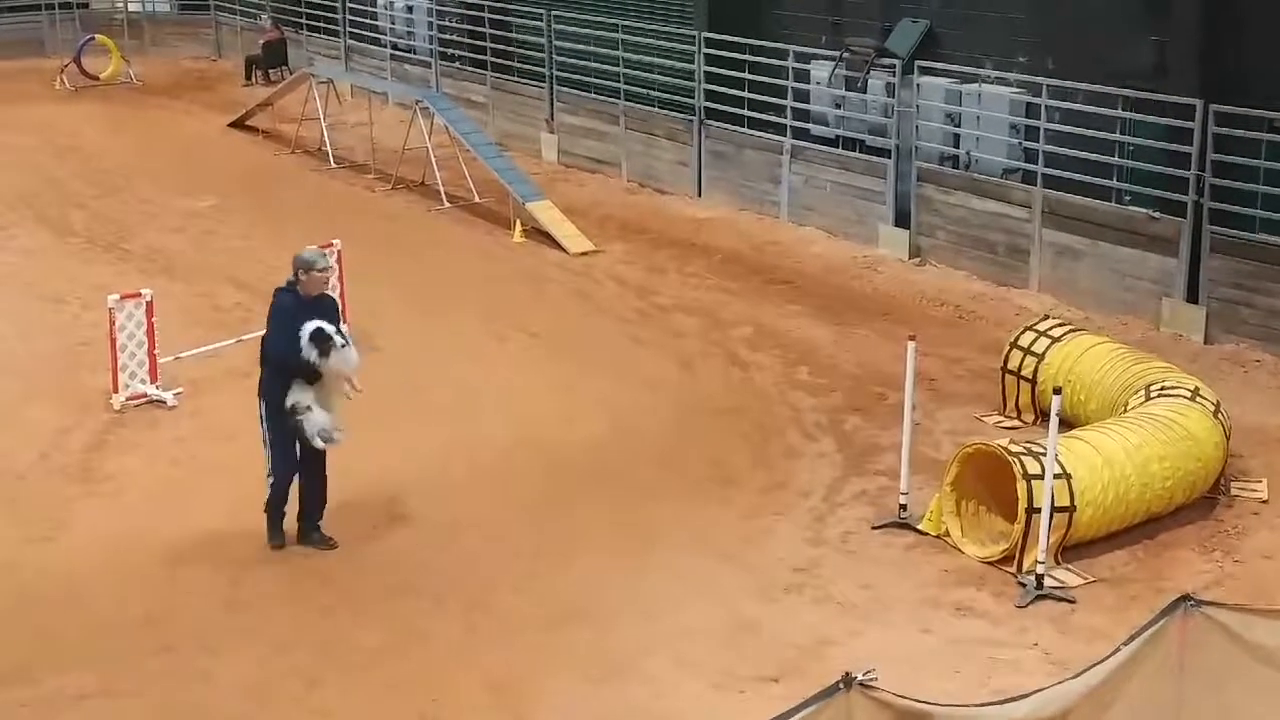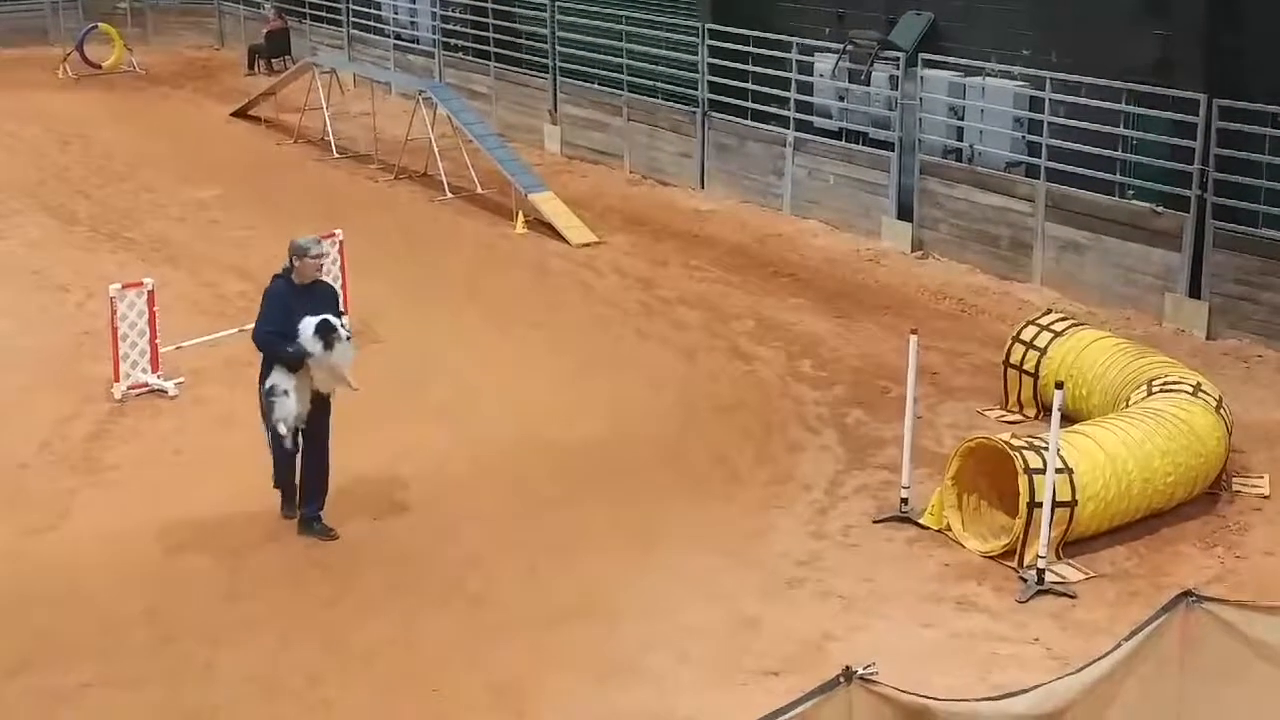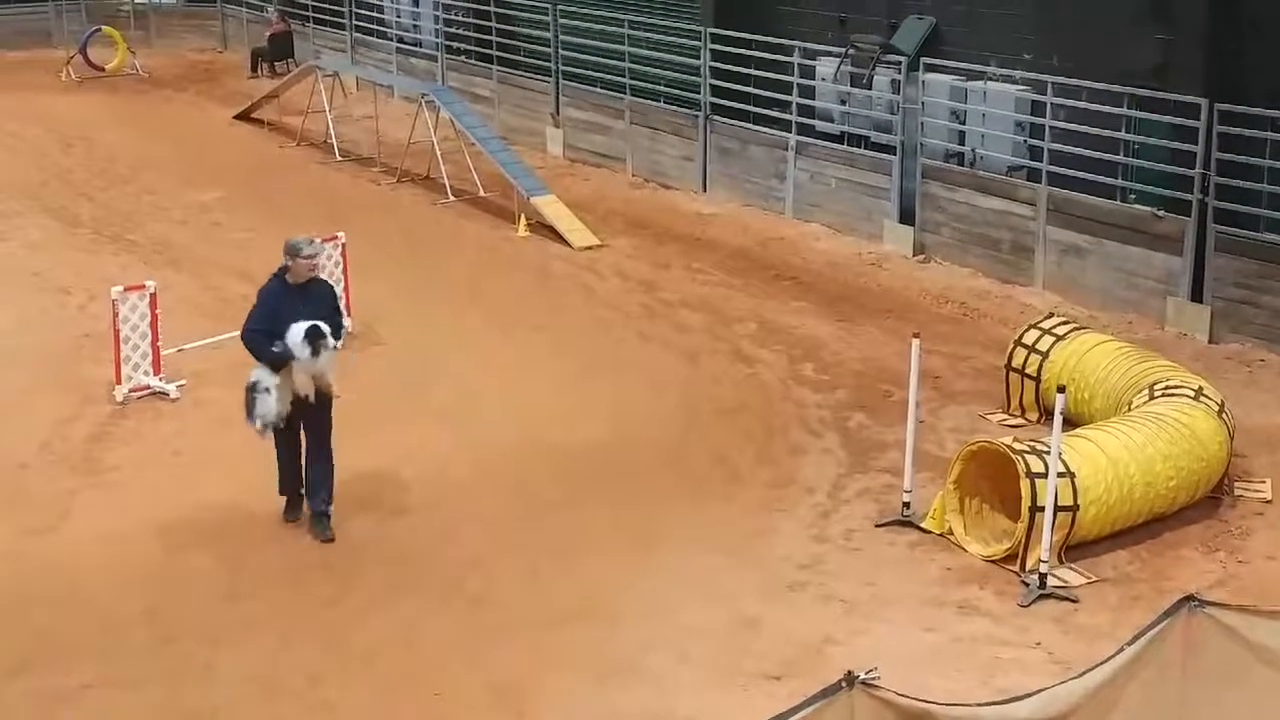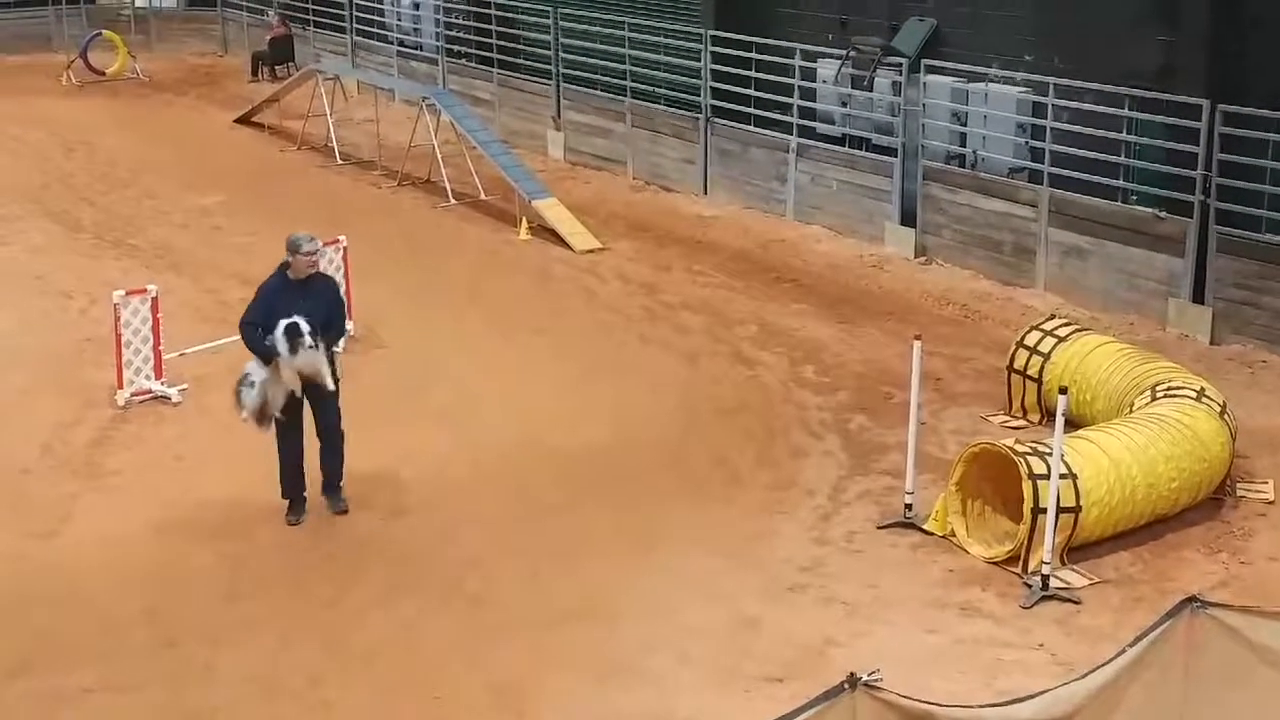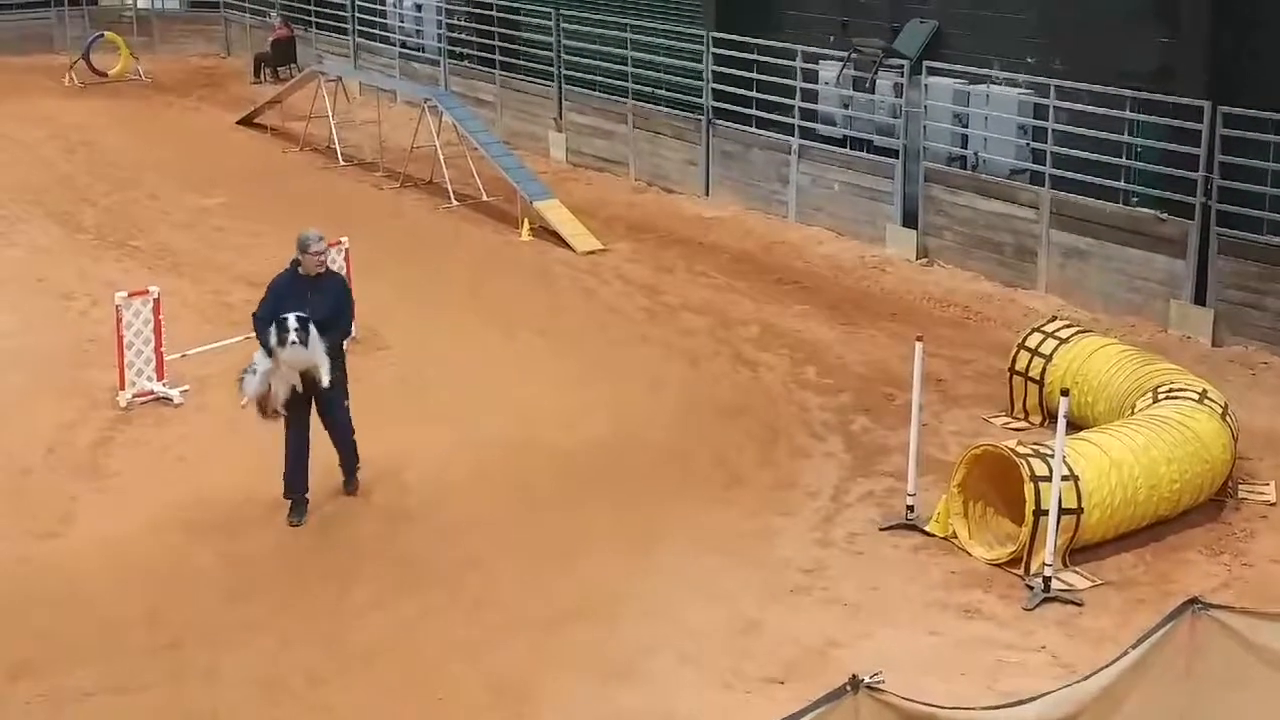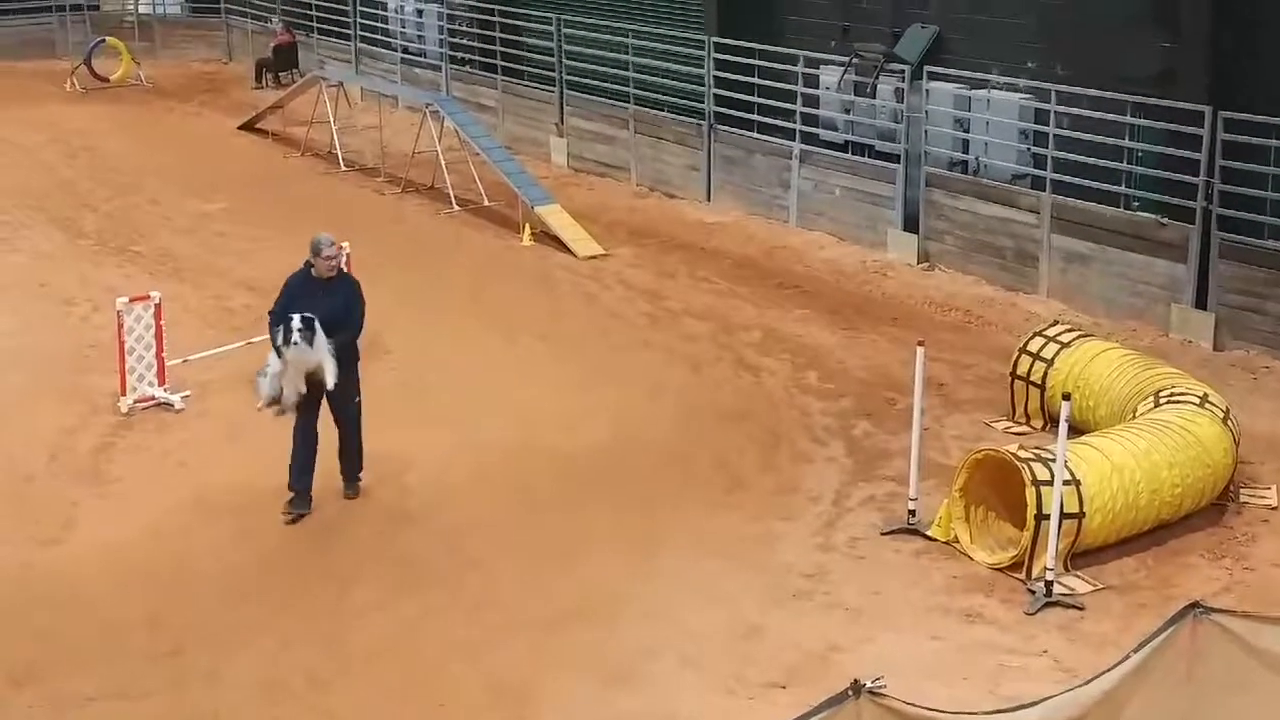
dt=0.2s
person 1, frame 1
left shoulder: (329, 306)
right shoulder: (284, 305)
right elbow: (277, 353)
right wrist: (314, 371)
right hip: (277, 396)
left knee: (314, 463)
right knee: (283, 466)
left ankle: (309, 527)
right ankle: (274, 520)
person 1, frame 2
left shoulder: (327, 292)
right shoulder: (277, 292)
right elbow: (263, 337)
right wrist: (295, 359)
left knee: (317, 448)
right knee: (283, 445)
left ankle: (311, 516)
right ankle: (289, 495)
person 1, frame 3
left shoulder: (324, 291)
right shoulder: (272, 293)
left elbow: (336, 330)
right elbow: (251, 335)
right wrist: (279, 361)
left knee: (320, 443)
right knee: (287, 441)
left ankle: (320, 514)
right ankle: (293, 498)
person 1, frame 4
left shoulder: (327, 286)
right shoulder: (272, 288)
left elbow: (338, 327)
right elbow: (248, 326)
right wrist: (268, 355)
left knee: (330, 429)
right knee: (289, 436)
left ankle: (333, 490)
right ankle: (295, 498)
person 1, frame 5
left shoulder: (337, 284)
right shoulder: (282, 284)
left elbow: (344, 326)
right elbow: (260, 319)
left wrist: (321, 348)
right wrist: (272, 349)
left hip: (329, 366)
left knee: (339, 424)
right knee: (296, 433)
left ankle: (349, 472)
right ankle: (297, 500)
person 1, frame 6
left shoulder: (349, 285)
right shoulder: (296, 283)
left elbow: (354, 328)
right elbow: (276, 318)
left wrist: (329, 349)
right wrist: (283, 348)
left hip: (341, 363)
left knee: (348, 422)
right knee: (304, 428)
left ankle: (351, 476)
right ankle: (300, 495)
